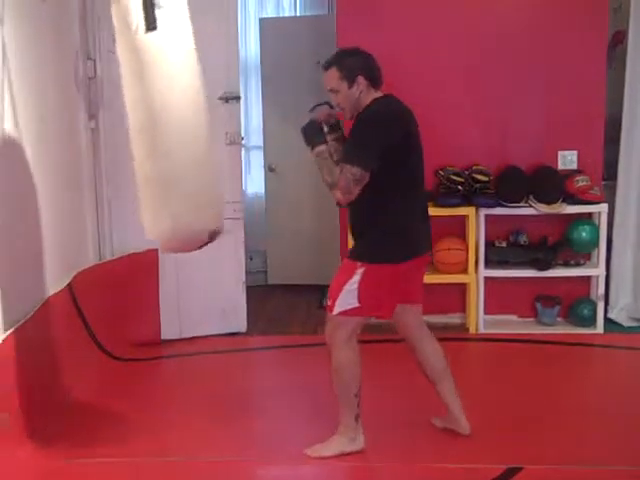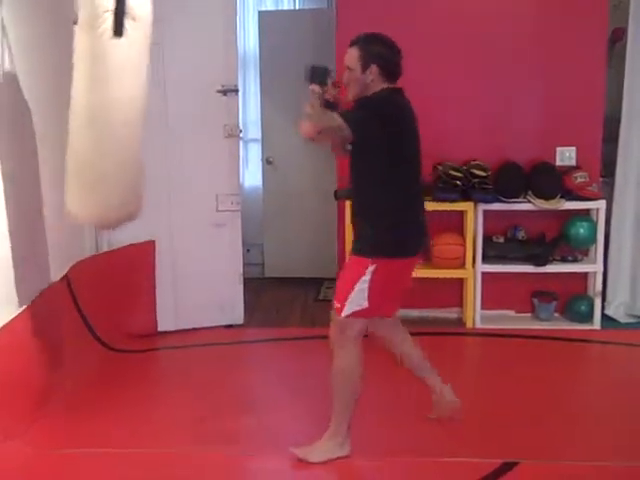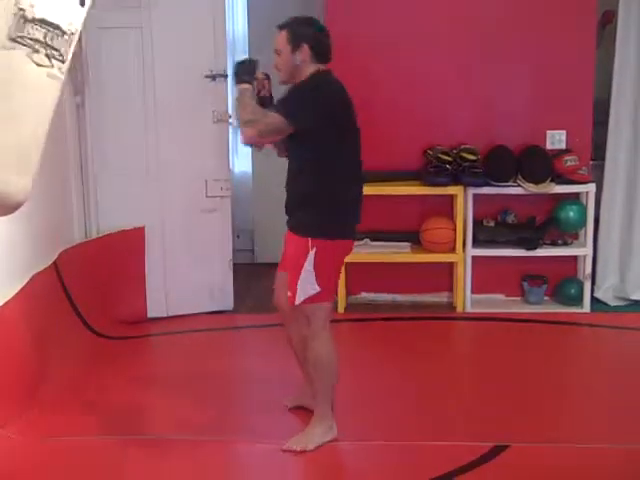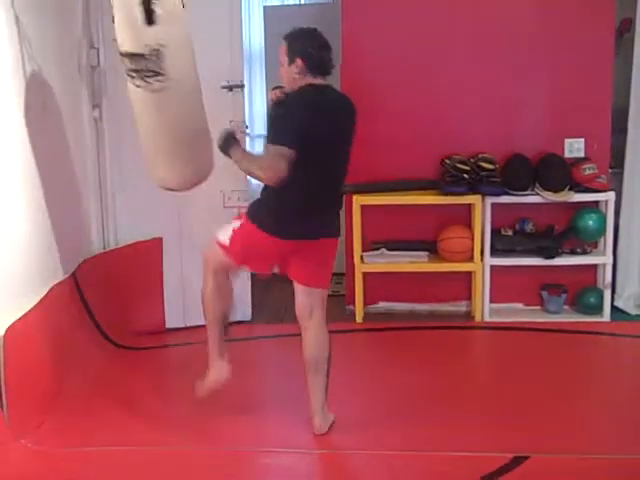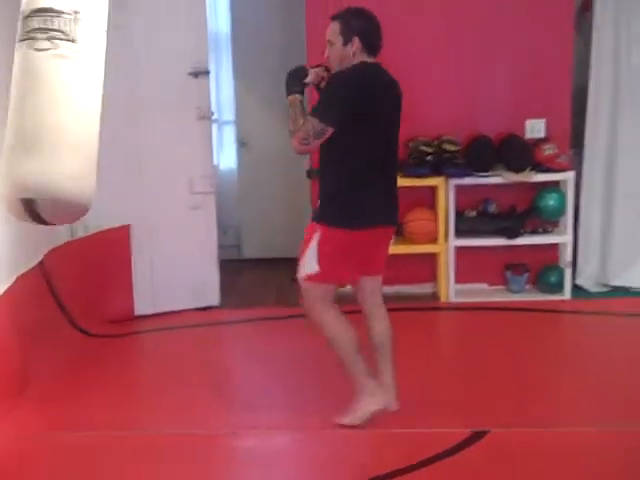
dt=1s
person 1, frame 1
left shoulder: (372, 121)
right shoulder: (395, 112)
left elbow: (344, 191)
left wrist: (318, 143)
right wrist: (338, 135)
left hip: (378, 250)
right hip: (411, 243)
left knee: (339, 333)
right knee: (414, 329)
left ankle: (349, 432)
right ankle: (456, 415)
person 1, frame 2
left shoulder: (379, 107)
right shoulder: (387, 108)
left elbow: (311, 130)
right elbow: (348, 141)
left wrist: (315, 92)
right wrist: (334, 102)
left hip: (385, 246)
right hip: (391, 237)
left knee: (343, 335)
right knee: (383, 326)
left ankle: (337, 439)
right ankle: (442, 393)
person 1, frame 3
left shoulder: (315, 93)
right shoulder: (318, 92)
left elbow: (255, 134)
right elbow: (283, 142)
left wrist: (244, 85)
right wrist: (266, 101)
left hip: (320, 226)
right hip: (316, 221)
left knee: (311, 322)
right knee: (287, 304)
left ankle: (324, 422)
right ankle: (315, 393)
person 1, frame 4
left shoulder: (291, 107)
right shoulder: (345, 108)
left elbow: (272, 172)
left wrist: (234, 147)
left hip: (273, 224)
right hip: (322, 230)
left knee: (214, 262)
right knee: (313, 317)
left ankle: (218, 362)
right ankle: (319, 413)
person 1, frame 5
left shoulder: (346, 83)
right shoulder: (387, 85)
left elbow: (303, 141)
left wrist: (295, 93)
left hip: (343, 215)
right hip: (379, 212)
left knee: (317, 300)
right knee: (371, 299)
left ankle: (369, 391)
right ankle: (386, 388)
